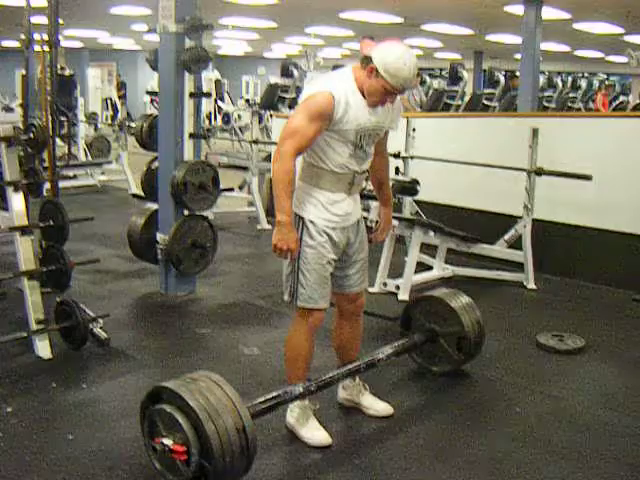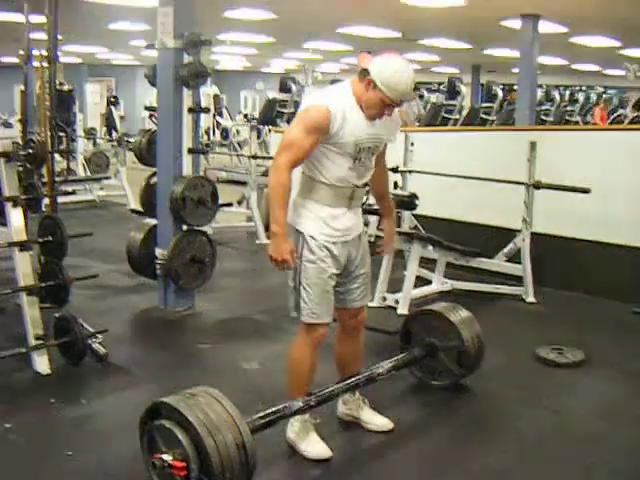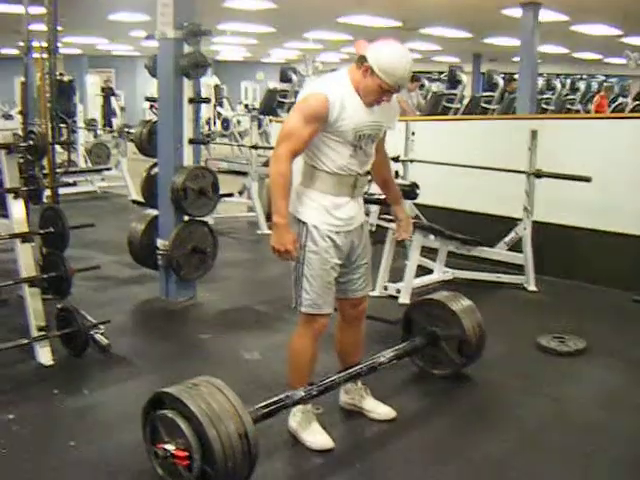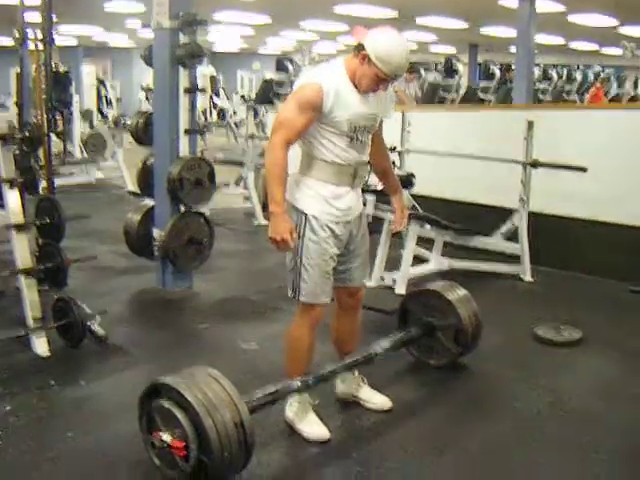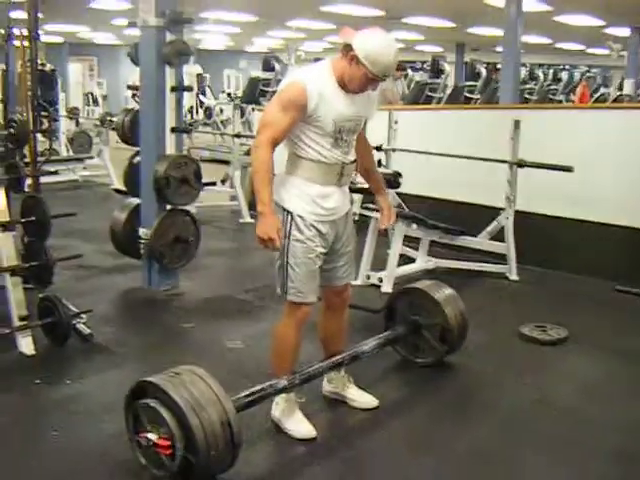
dt=0.2s
person 1, frame 1
left shoulder: (386, 102)
right shoulder: (327, 95)
right elbow: (285, 154)
left wrist: (386, 204)
right wrist: (282, 222)
left hip: (350, 214)
right hip: (313, 214)
left knee: (353, 304)
right knee: (311, 314)
left ankle: (351, 386)
right ankle: (298, 408)
person 1, frame 2
left shoulder: (385, 116)
right shoulder: (325, 108)
right elbow: (281, 166)
left wrist: (388, 216)
right wrist: (279, 232)
left hip: (352, 228)
right hip: (315, 229)
left knee: (354, 319)
right knee: (313, 327)
left ankle: (351, 401)
right ankle: (298, 422)
person 1, frame 3
left shoulder: (384, 103)
right shoulder: (323, 96)
right elbow: (282, 156)
left wrist: (397, 202)
right wrist: (281, 223)
left hip: (355, 217)
right hip: (317, 219)
left knee: (355, 309)
right knee: (314, 319)
left ankle: (353, 390)
right ankle: (299, 411)
person 1, frame 4
left shoulder: (380, 93)
right shoulder: (319, 85)
right elbow: (278, 144)
left wrist: (396, 193)
right wrist: (278, 211)
left hip: (353, 207)
right hip: (316, 209)
left knee: (352, 298)
right knee: (312, 308)
left ankle: (349, 379)
right ankle: (297, 402)
person 1, frame 5
left shoulder: (366, 93)
right shoulder: (304, 86)
right elbow: (263, 145)
left wrist: (381, 192)
right wrist: (265, 212)
left hip: (340, 207)
right hip: (302, 209)
left knee: (339, 297)
right knee: (299, 306)
left ankle: (336, 379)
right ankle: (284, 401)
